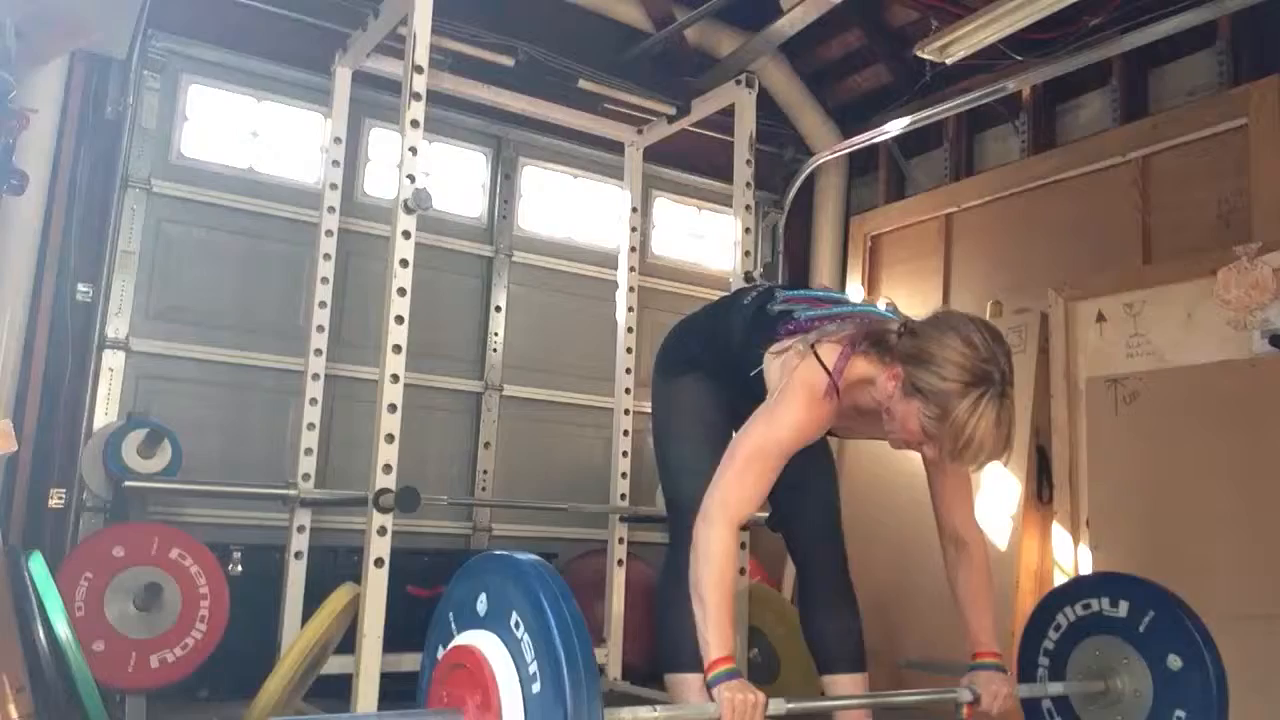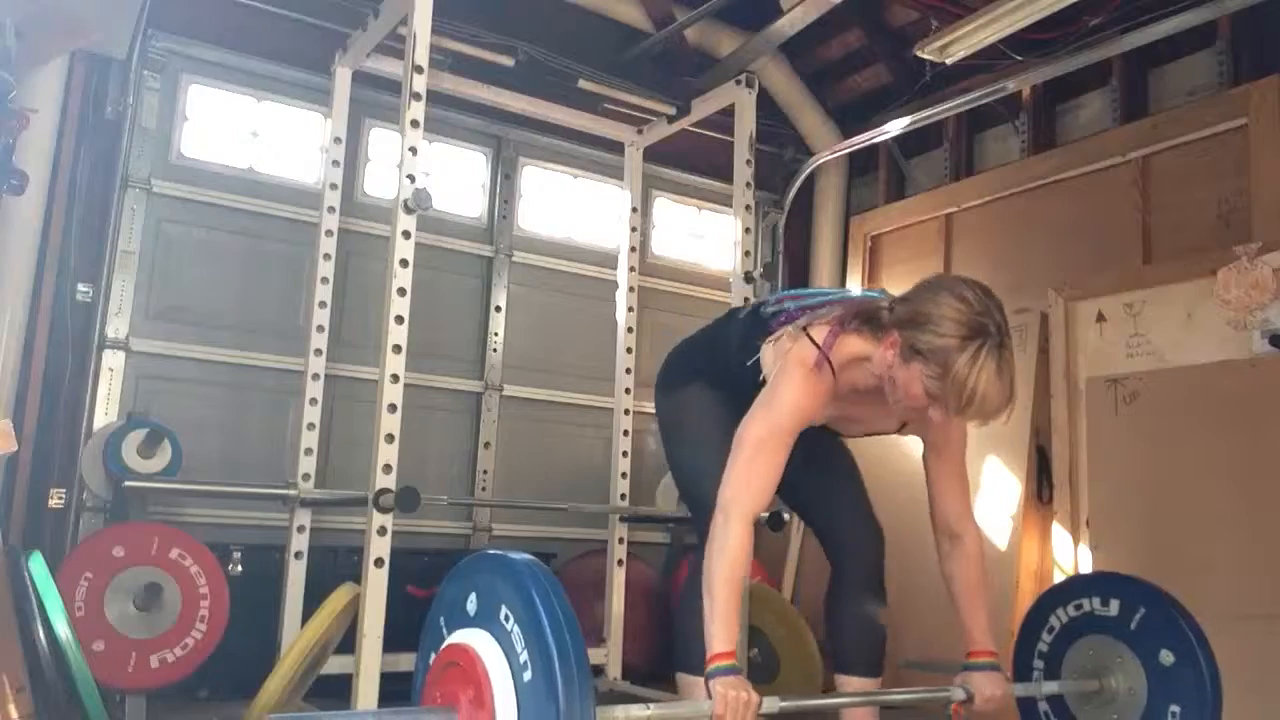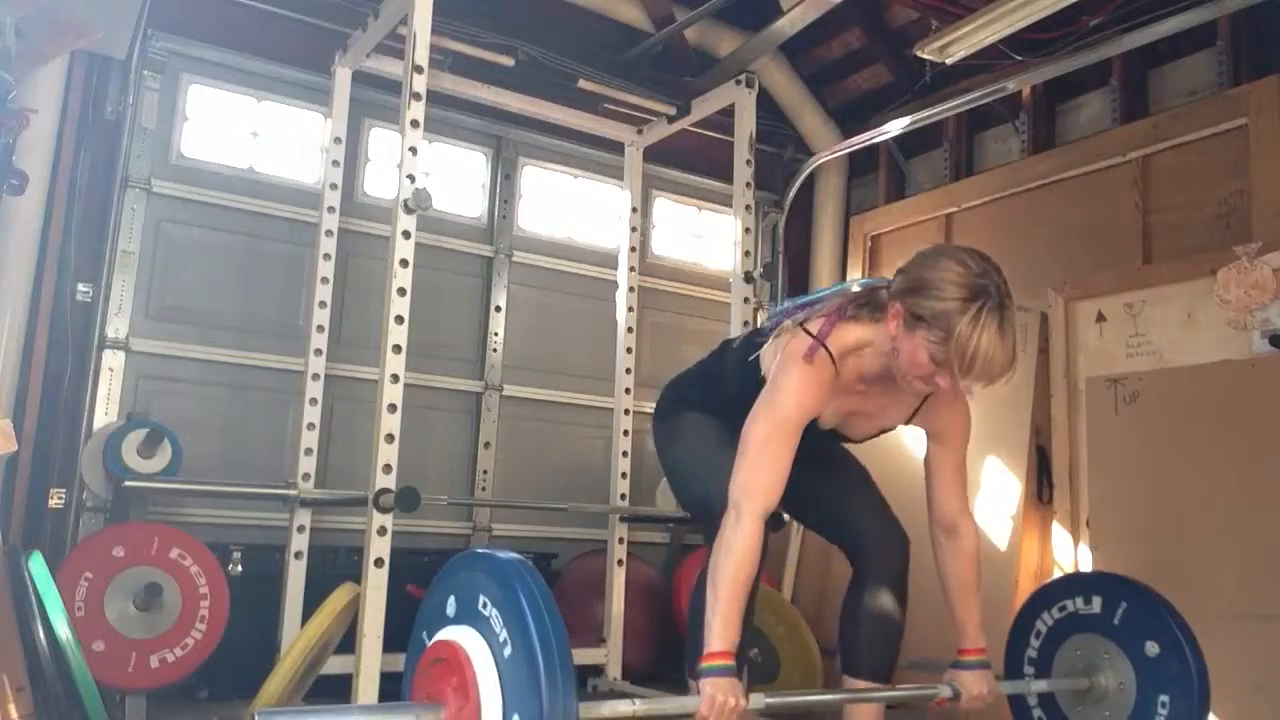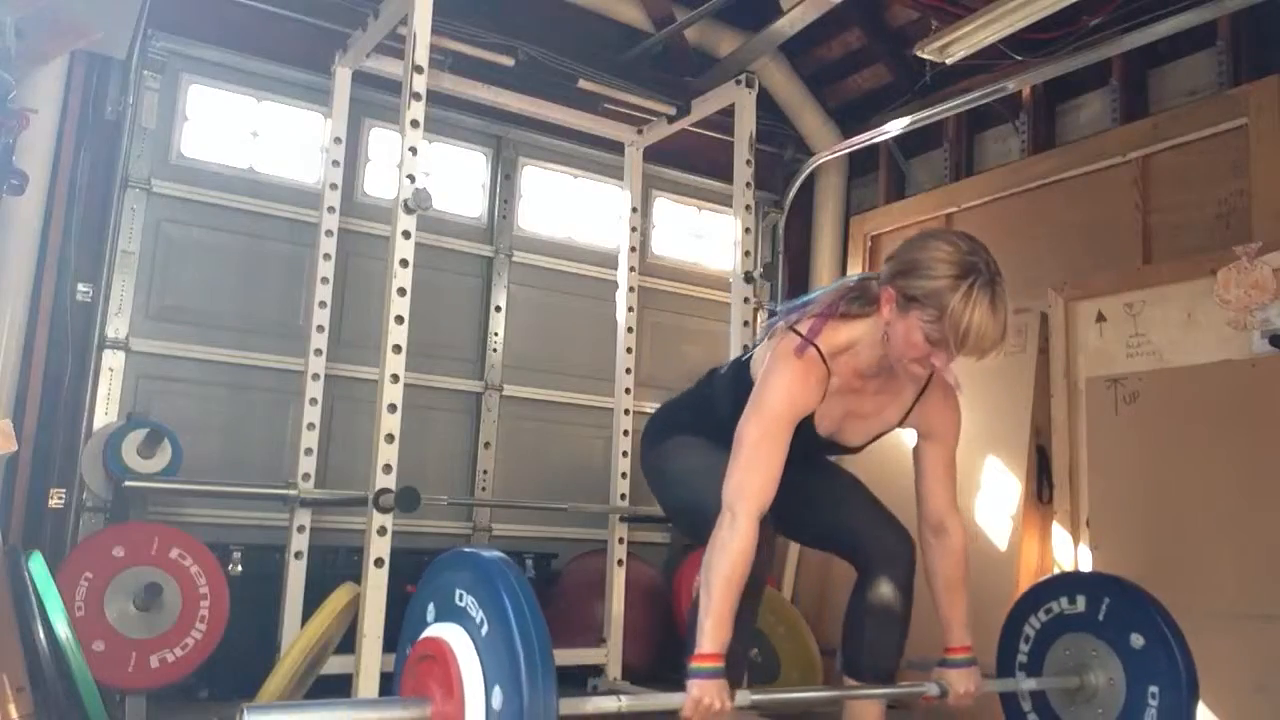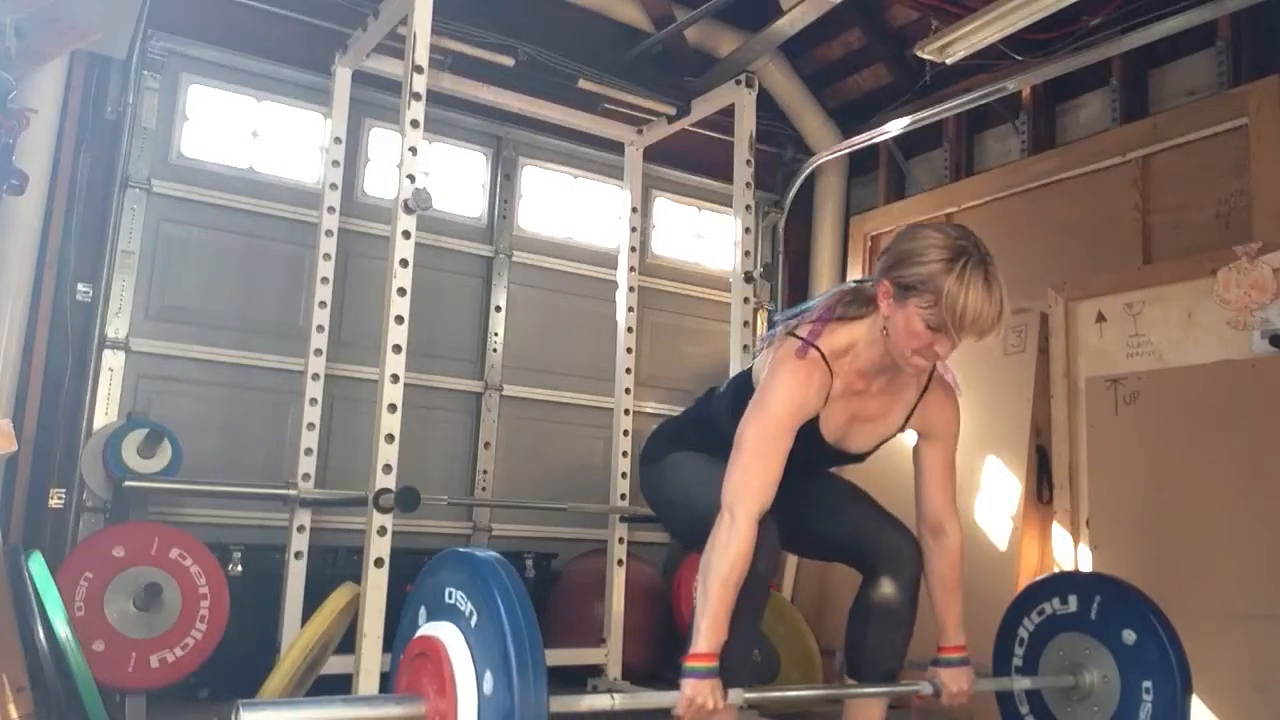
dt=0.3s
person 1, frame 1
left shoulder: (934, 403)
right shoulder: (815, 384)
left elbow: (962, 538)
right elbow: (716, 520)
left wrist: (987, 658)
right wrist: (722, 671)
left hip: (762, 385)
right hip: (700, 366)
left knee: (821, 546)
right knee: (697, 519)
person 1, frame 2
left shoulder: (931, 393)
right shoulder: (811, 368)
left elbow: (956, 533)
right elbow: (734, 513)
left wrist: (982, 657)
right wrist: (722, 666)
right hip: (701, 386)
left knee: (859, 542)
right knee: (721, 526)
person 1, frame 3
left shoulder: (942, 404)
right shoulder: (814, 361)
left elbow: (953, 527)
right elbow: (746, 512)
left wrist: (972, 654)
right wrist: (717, 664)
left hip: (801, 441)
right hip: (701, 418)
left knee: (885, 549)
right knee: (745, 539)
person 1, frame 4
left shoulder: (933, 400)
right shoulder: (804, 360)
left elbow: (942, 526)
right elbow: (740, 513)
left wrist: (958, 652)
right wrist: (706, 663)
left hip: (791, 460)
right hip: (689, 441)
left knee: (890, 551)
right knee: (748, 544)
person 1, frame 5
left shoulder: (934, 400)
right shoulder: (806, 365)
left elbow: (941, 528)
right elbow: (739, 515)
left wrist: (952, 652)
right wrist: (702, 662)
left hip: (791, 476)
right hip: (689, 459)
left knee: (897, 556)
right knee: (757, 544)
